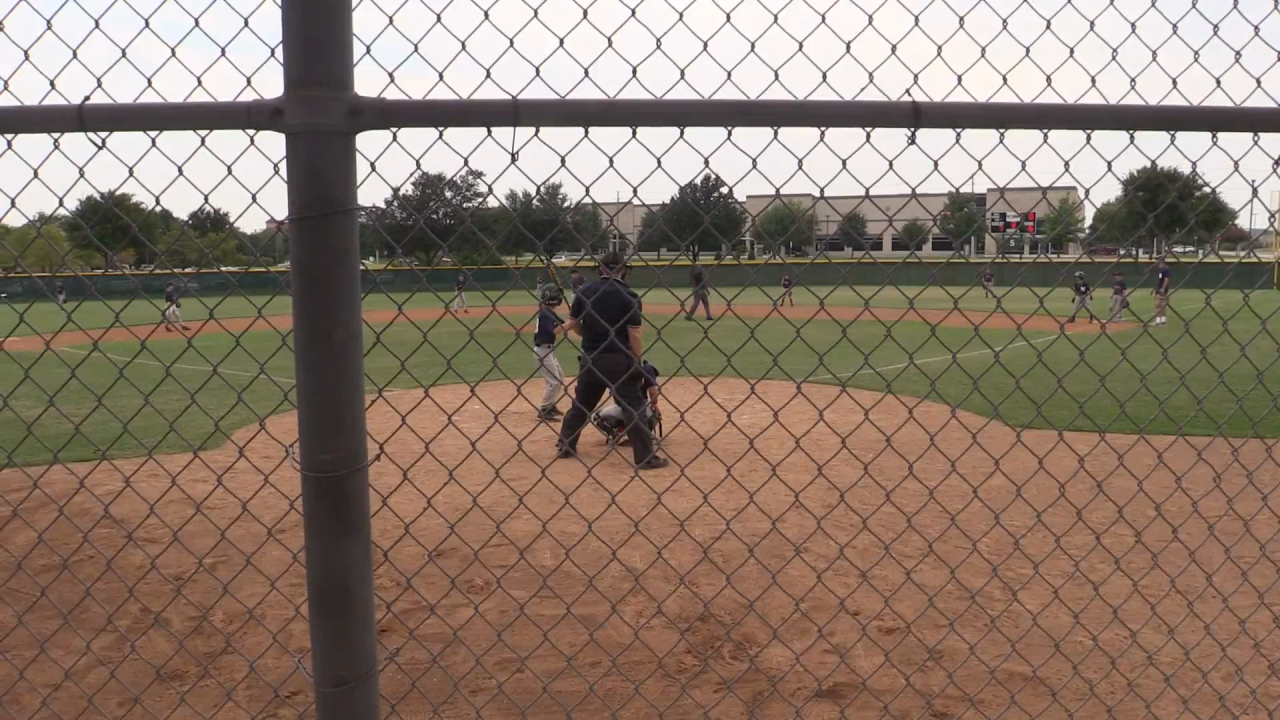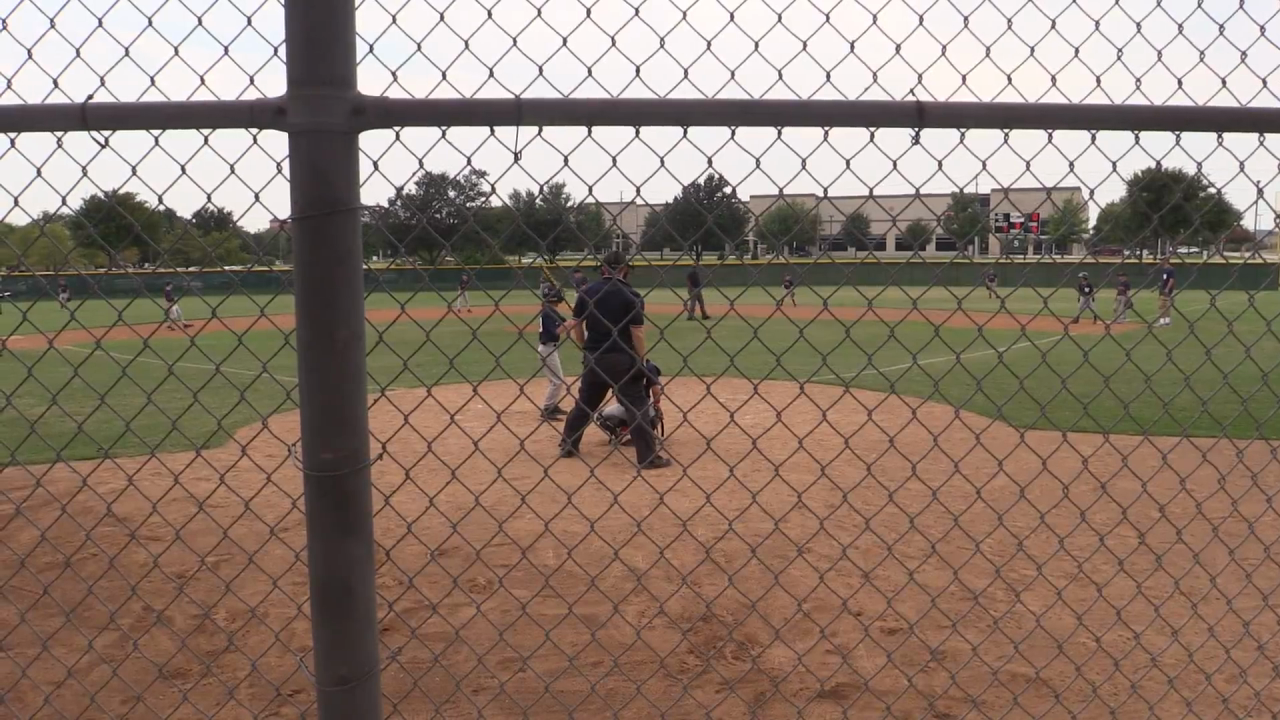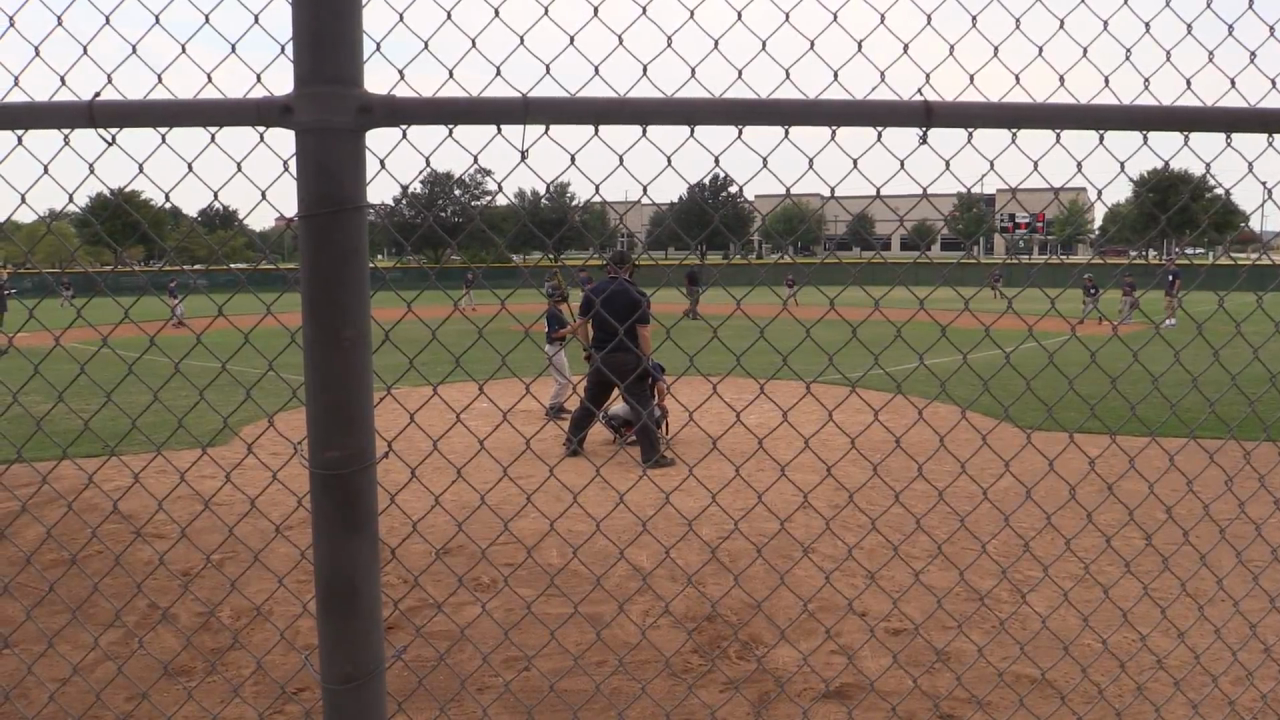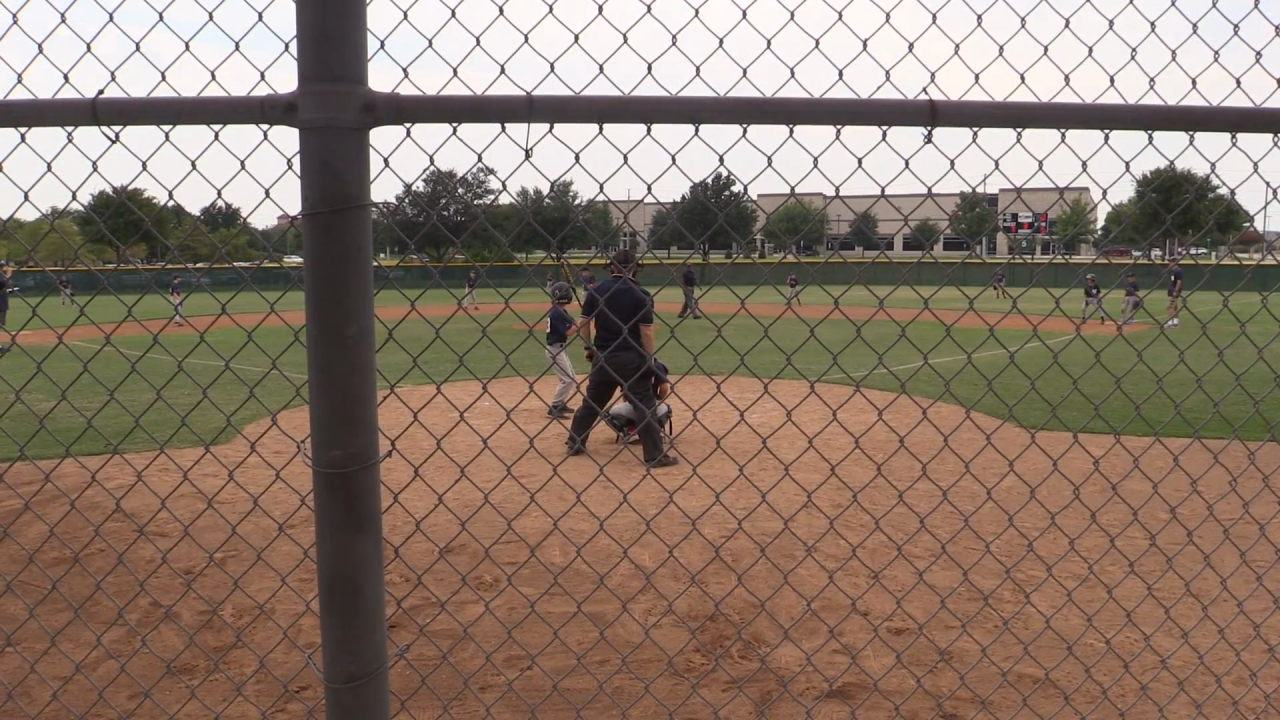
dt=0.3s
person 1, frame 1
left shoulder: (586, 292)
right shoulder: (629, 297)
left elbow: (572, 325)
right elbow: (635, 334)
right wrist: (638, 363)
left hip: (590, 359)
right hip: (618, 359)
left knee: (580, 405)
right knee: (633, 408)
left ankle: (565, 446)
right ankle: (646, 457)
person 1, frame 2
left shoulder: (588, 292)
right shoulder: (631, 296)
left elbow: (575, 325)
right elbow: (637, 333)
right wrist: (641, 362)
left hip: (594, 359)
right hip: (622, 359)
left knee: (584, 404)
right knee: (636, 408)
left ankle: (567, 446)
right ankle: (648, 457)
person 1, frame 3
left shoulder: (594, 291)
right shoulder: (637, 295)
left elbow: (581, 324)
right elbow: (643, 333)
left wrist: (589, 349)
right wrist: (646, 361)
left hip: (600, 358)
right hip: (628, 358)
left knee: (589, 403)
right knee: (642, 407)
left ankle: (572, 445)
right ankle: (652, 456)
person 1, frame 4
left shoulder: (597, 290)
right shoulder: (640, 295)
left elbow: (584, 323)
right elbow: (646, 332)
left wrist: (589, 347)
right wrist: (649, 361)
left hip: (603, 357)
right hip: (631, 357)
left knee: (592, 402)
right knee: (645, 406)
left ankle: (574, 444)
right ankle: (655, 455)
